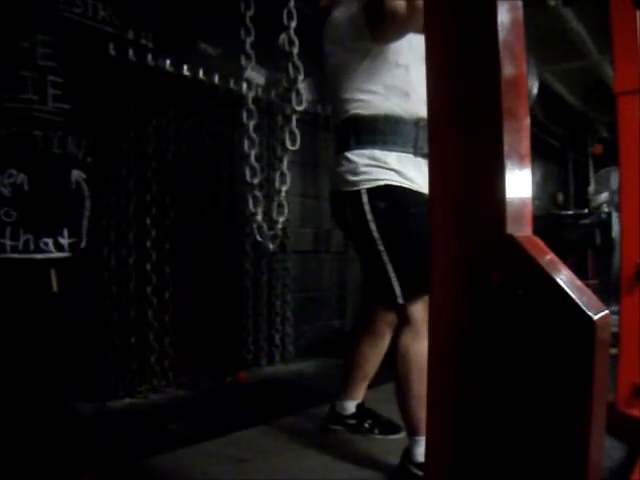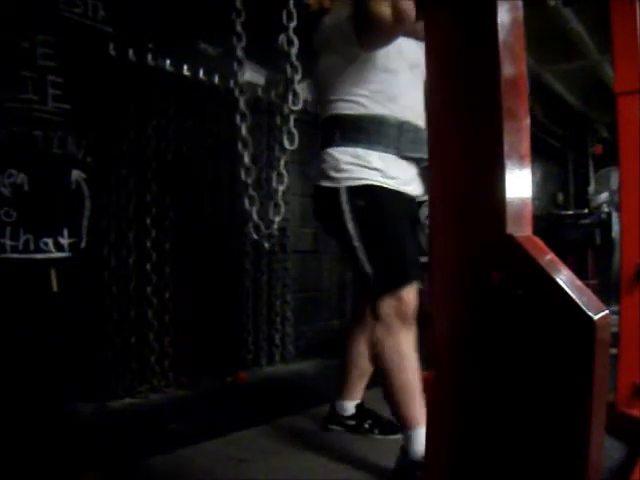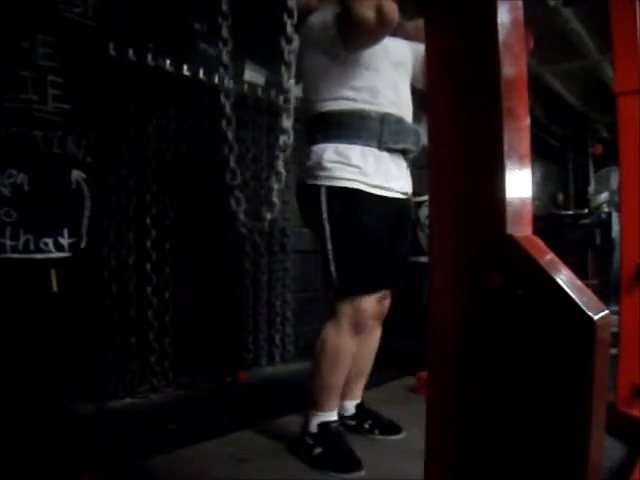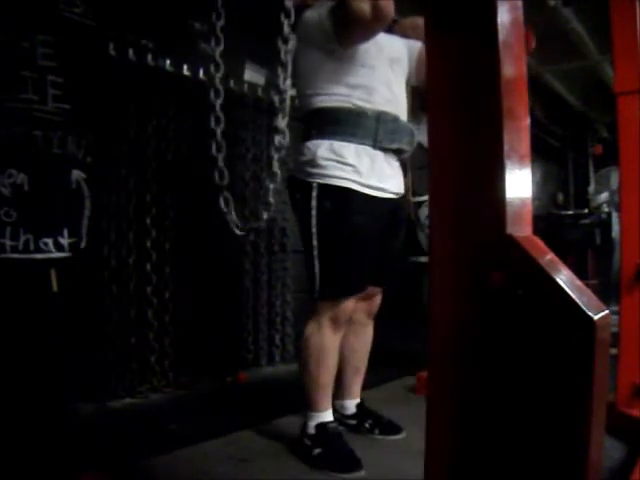
dt=0.3s
person 1, frame 1
left shoulder: (417, 40)
left hip: (415, 185)
right hip: (379, 185)
left knee: (388, 310)
right knee: (421, 312)
left ankle: (348, 407)
person 1, frame 2
left shoulder: (413, 45)
left hip: (400, 186)
right hip: (357, 182)
left knee: (382, 305)
right knee: (397, 305)
left ankle: (348, 407)
person 1, frame 3
left shoulder: (401, 46)
left hip: (392, 186)
right hip: (344, 184)
left knee: (374, 307)
right knee: (358, 308)
left ankle: (348, 407)
right ankle: (319, 427)
person 1, frame 4
left shoulder: (396, 43)
left hip: (386, 186)
right hip: (338, 182)
left knee: (366, 302)
right knee: (337, 307)
left ankle: (349, 406)
right ankle: (317, 426)
